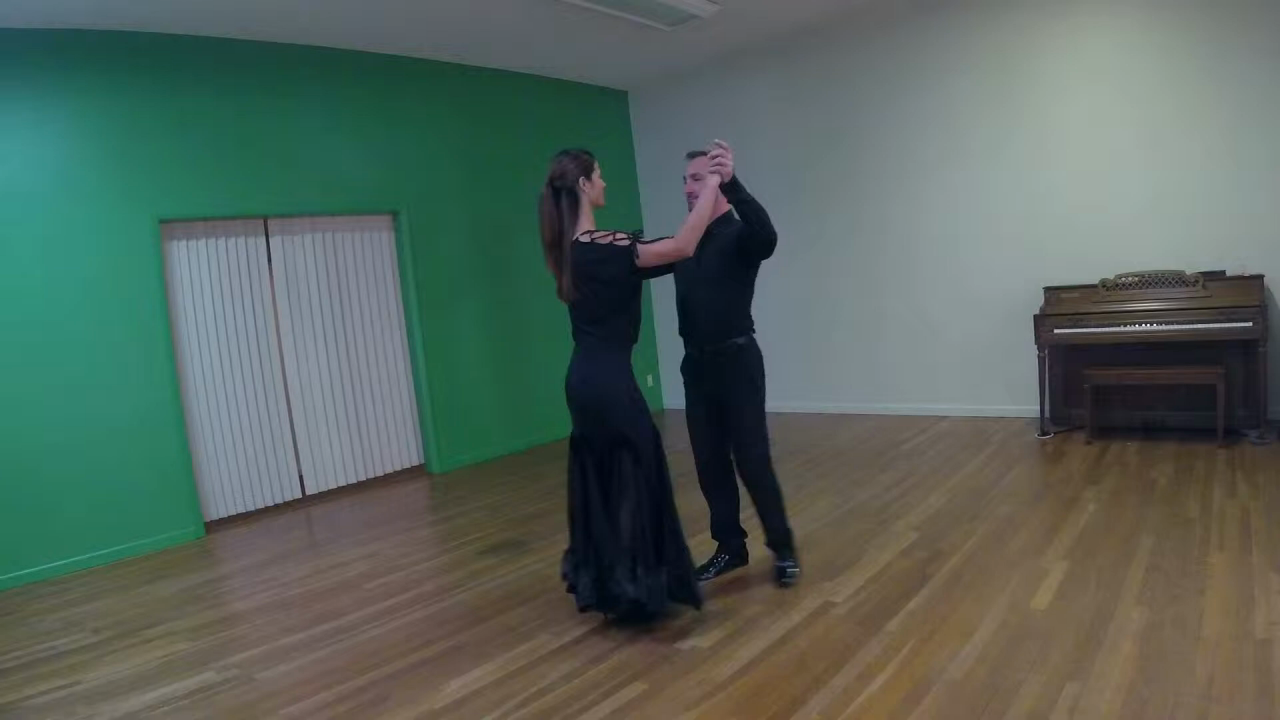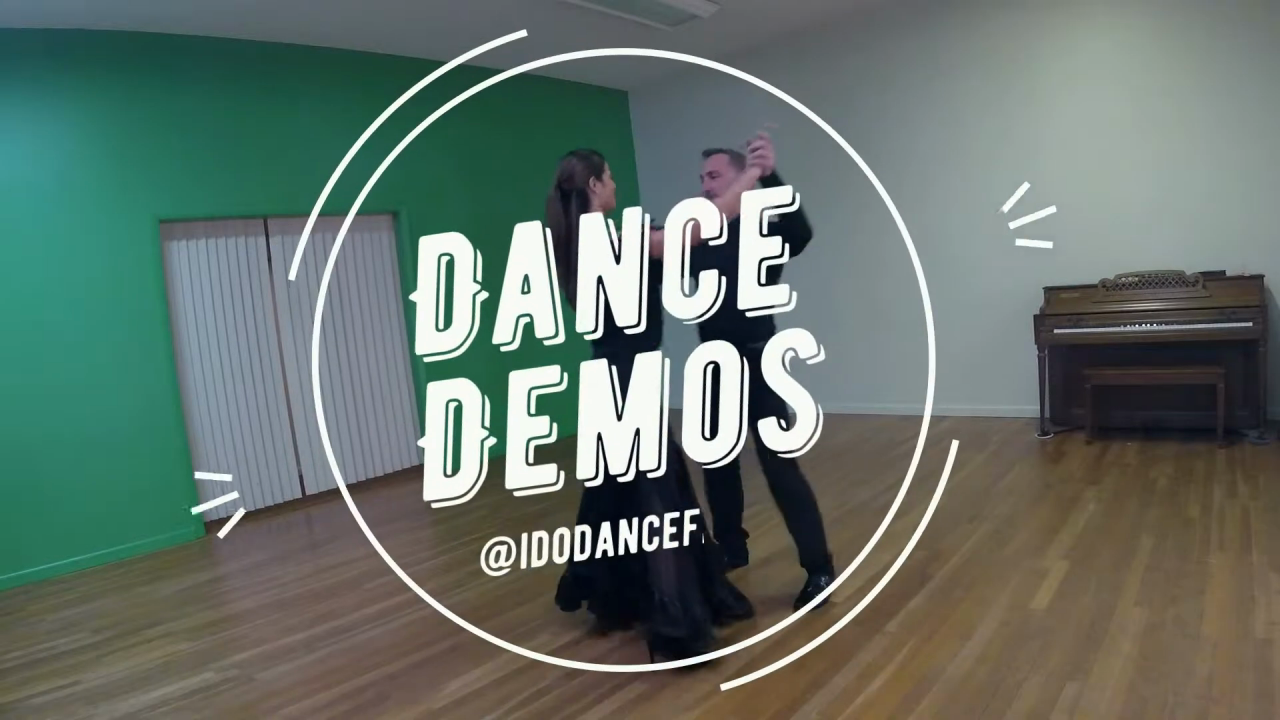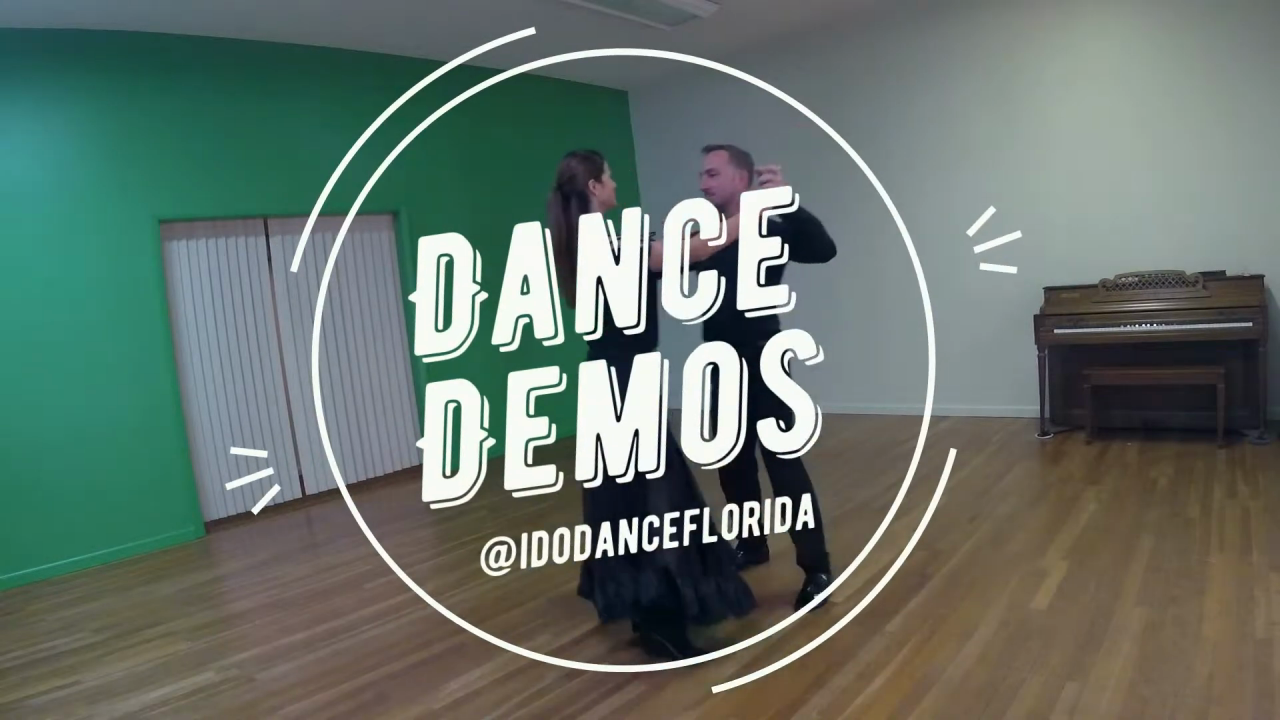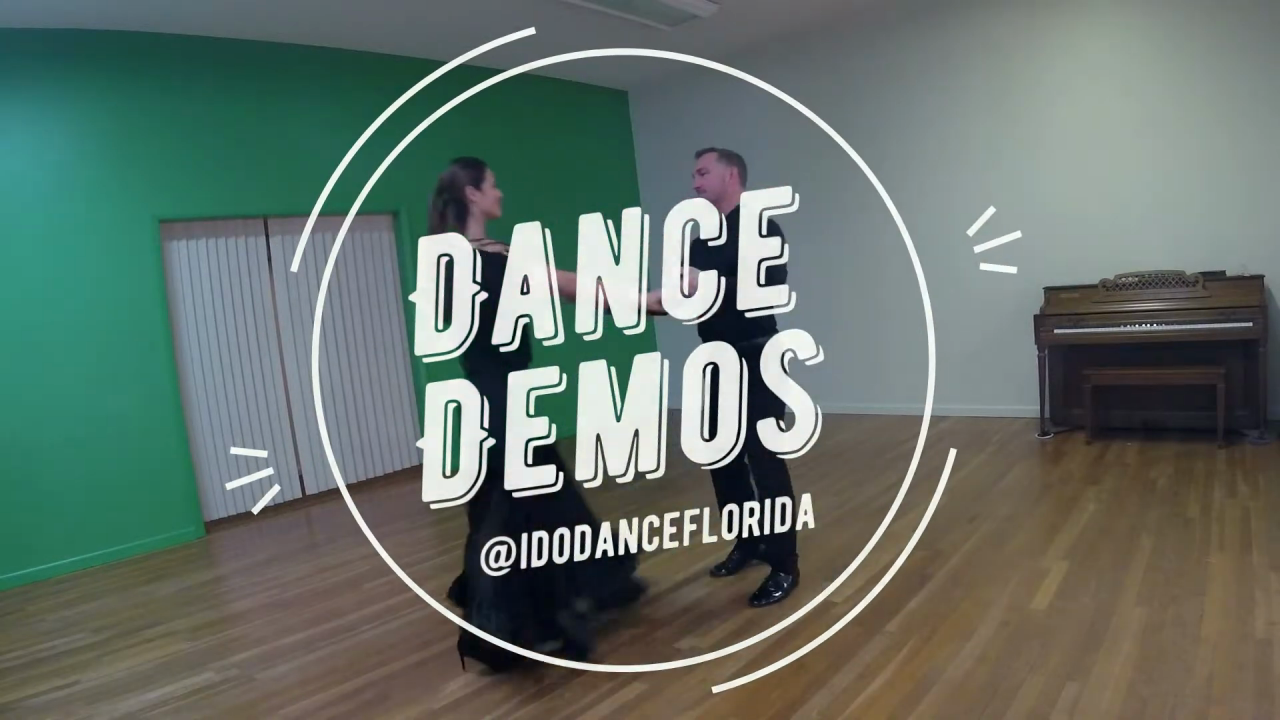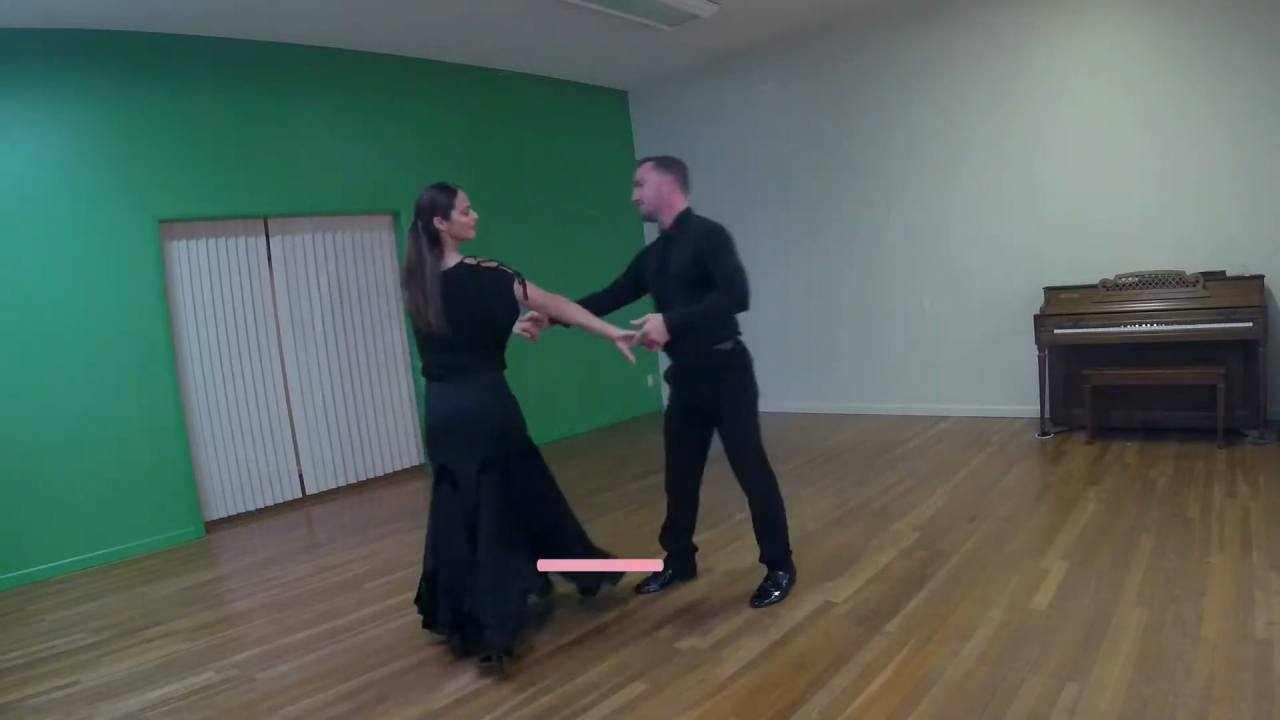
dt=1s
person 1, frame 1
left shoulder: (569, 247)
right shoulder: (604, 247)
left elbow: (643, 256)
right elbow: (683, 245)
right wrist: (711, 185)
left hip: (583, 376)
right hip: (610, 376)
left knee: (596, 481)
right knee: (631, 482)
left ankle: (597, 583)
right ankle: (630, 591)
person 1, frame 2
left shoulder: (582, 251)
right elbow: (704, 224)
right wrist: (752, 176)
right hip: (627, 387)
left knee: (613, 496)
right knee: (658, 500)
left ankle: (611, 598)
right ankle: (676, 628)
person 1, frame 3
left shoulder: (583, 251)
right elbow: (697, 249)
right hip: (624, 385)
left knee: (616, 492)
right knee: (657, 490)
left ankle: (624, 590)
right ankle: (660, 615)
person 1, frame 4
right shoulder: (490, 258)
right elbow: (571, 288)
right wrist: (650, 299)
left hip: (484, 396)
right hip: (495, 402)
left knee: (537, 504)
right knee: (507, 517)
right ankle: (489, 634)
person 1, frame 5
left shoulder: (418, 281)
right shoulder: (481, 274)
right elbow: (551, 303)
left wrist: (511, 327)
right wrist: (613, 332)
left hip: (441, 409)
right hip: (486, 403)
left knee: (459, 510)
right knee: (510, 497)
left ankle: (466, 621)
person 2, frame 1
left shoulder: (739, 235)
left elbow: (767, 236)
left wrist: (732, 184)
left hip: (736, 360)
right hip: (696, 363)
left knee: (752, 459)
right knee: (709, 463)
left ankle: (783, 547)
right ankle: (730, 545)
person 2, frame 2
left shoulder: (765, 232)
right shoulder: (704, 243)
left elbow: (800, 232)
left wrist: (769, 177)
left hip: (758, 366)
left knee: (779, 469)
right knee: (716, 466)
left ankle: (819, 569)
right ankle: (731, 548)
person 2, frame 3
left shoulder: (768, 230)
left elbow: (823, 249)
left wrist: (785, 204)
left hip: (762, 364)
left knee: (783, 465)
right knee: (730, 462)
left ankle: (816, 568)
right ankle: (752, 543)
person 2, frame 4
left shoulder: (761, 229)
right shoulder: (702, 241)
left elbow: (771, 285)
left hip: (755, 363)
left knee: (765, 464)
right knee: (720, 461)
left ankle: (784, 565)
right ankle: (749, 541)
person 2, frame 5
left shoulder: (708, 235)
right shoulder: (653, 255)
left elbow: (736, 297)
right elbow: (613, 296)
left wrist: (670, 321)
right wrist: (554, 315)
left hip: (726, 370)
right hip: (685, 375)
left knee: (750, 466)
right knee: (680, 472)
left ankle: (779, 567)
right ankle: (678, 560)
